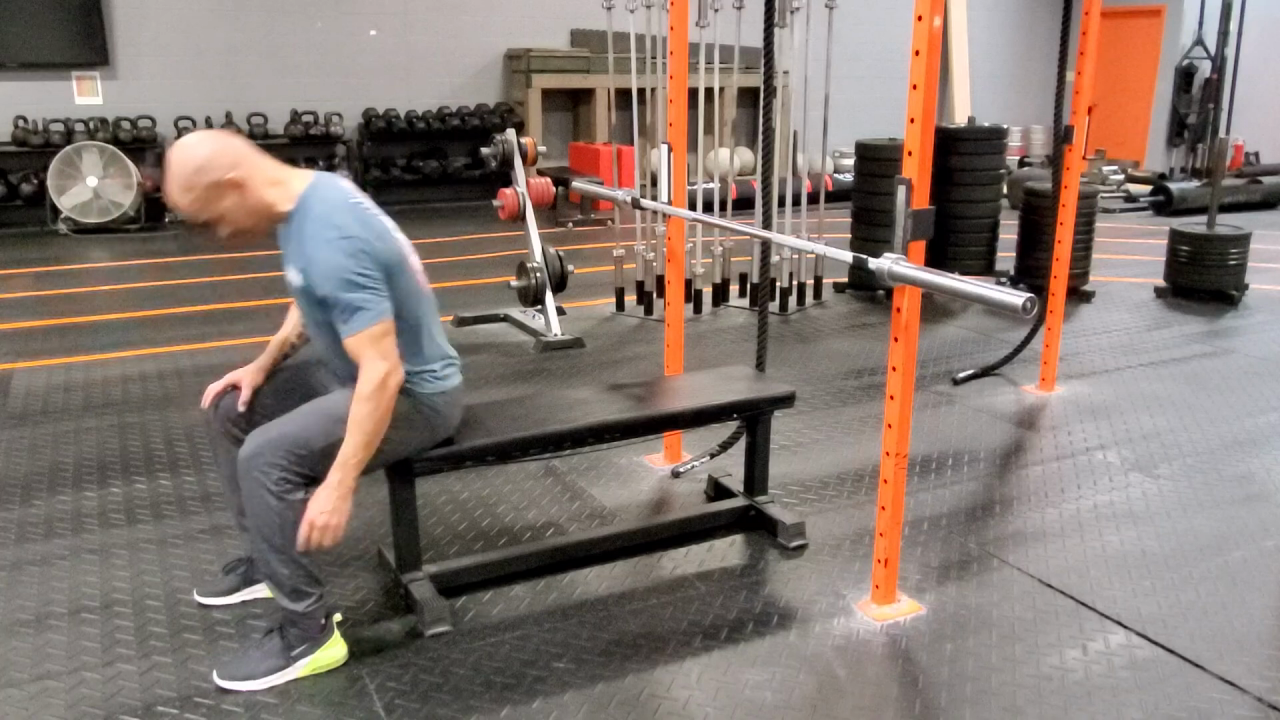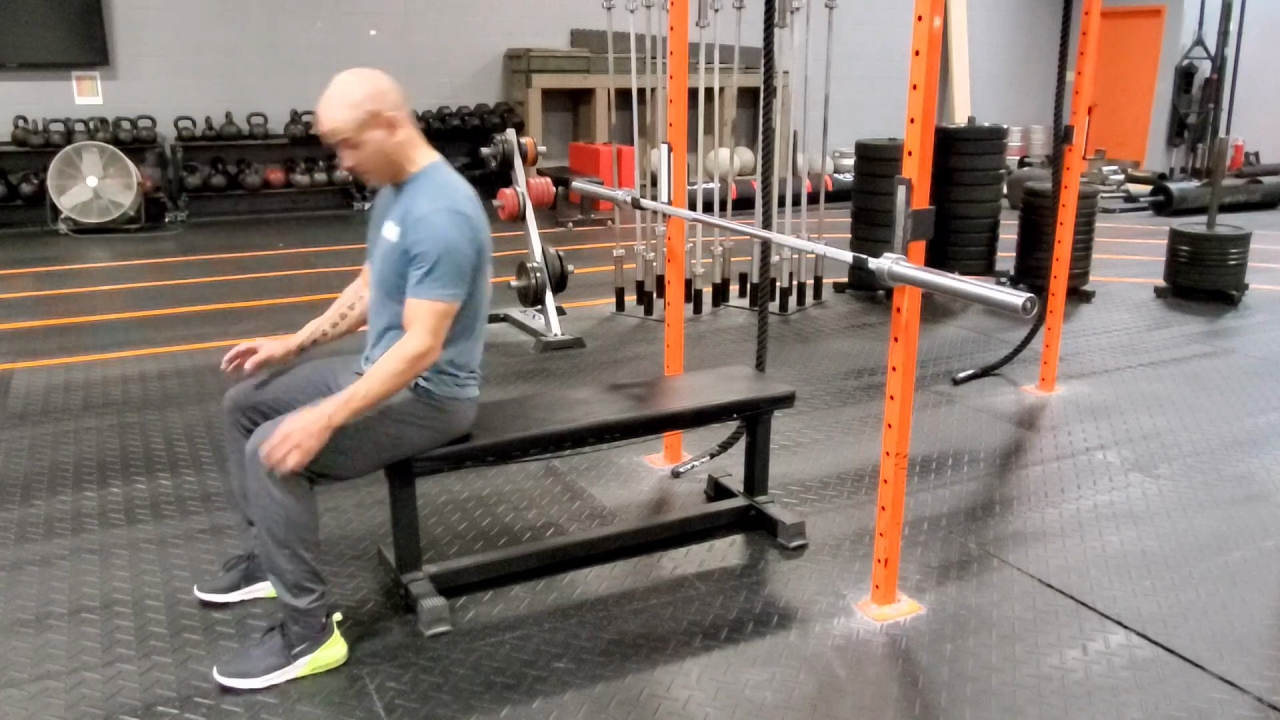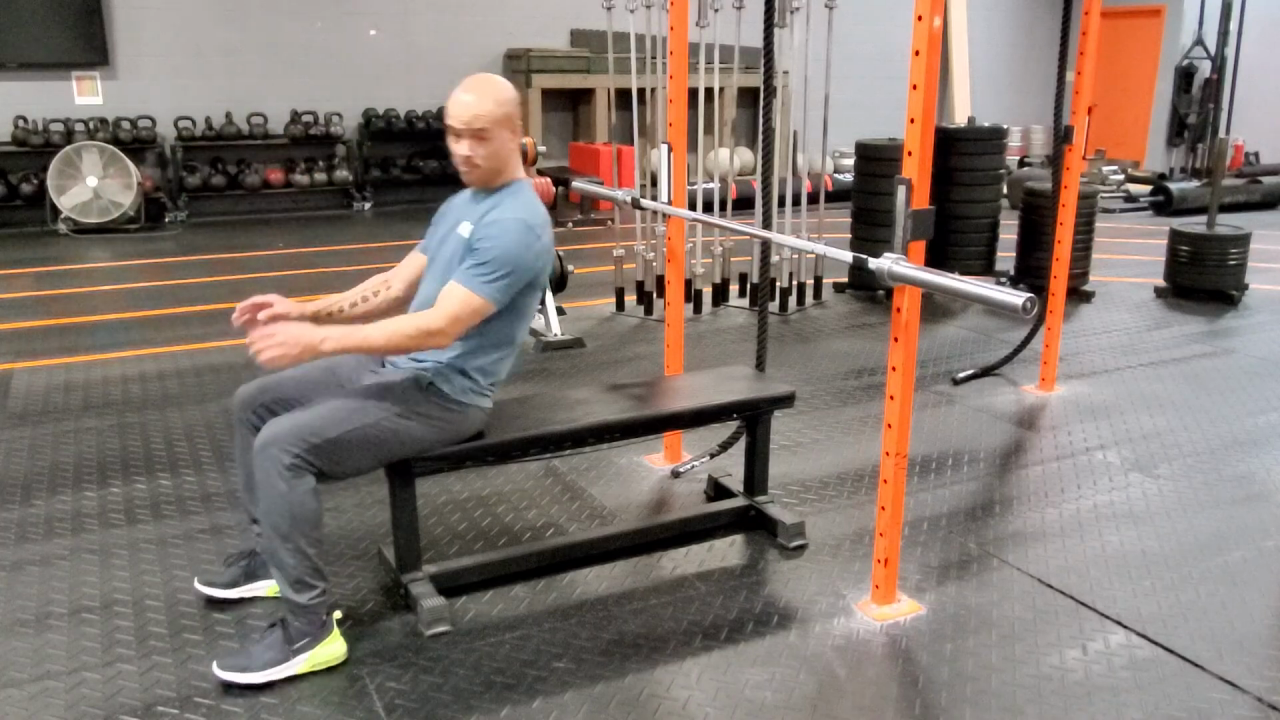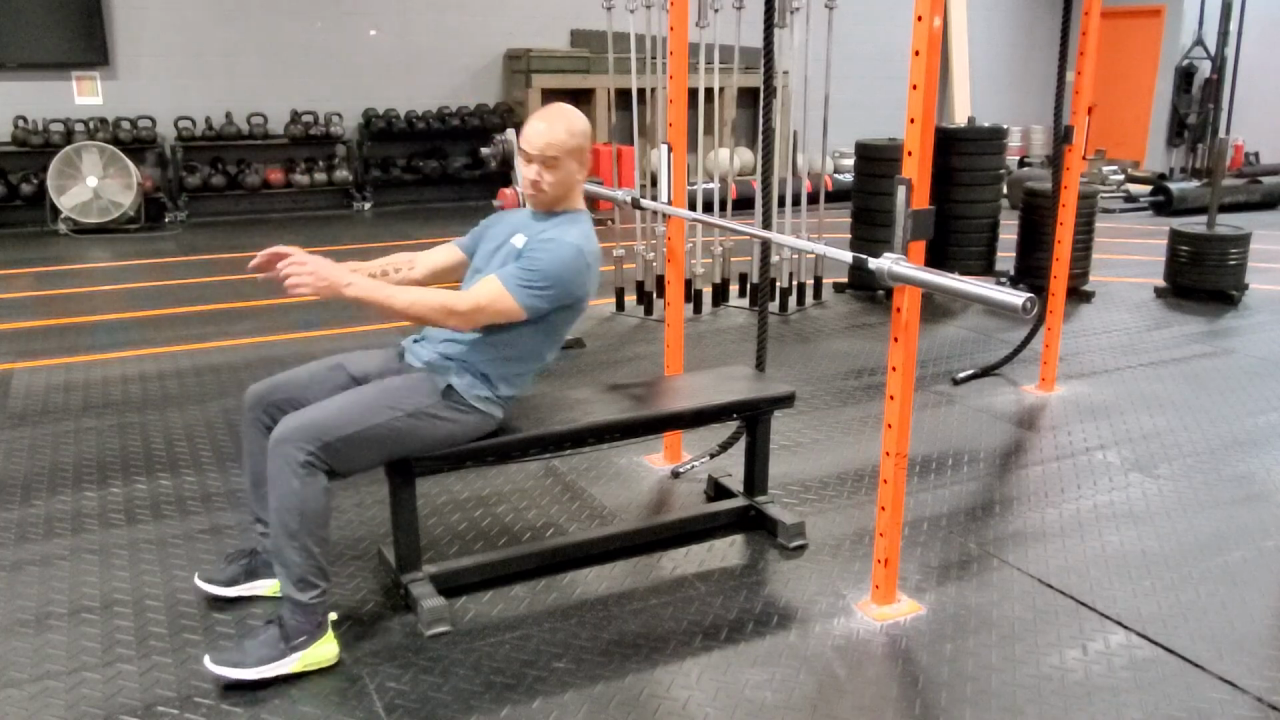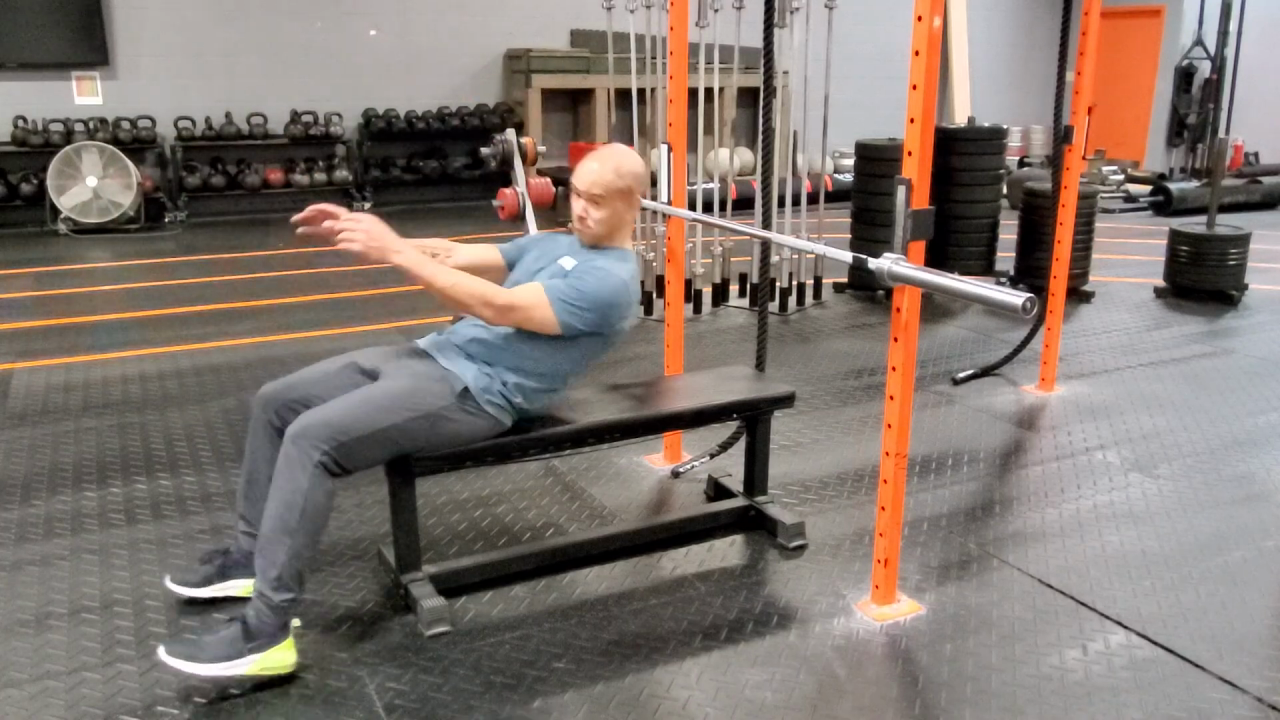
dt=0.2s
person 1, frame 1
left shoulder: (329, 239)
right shoulder: (311, 193)
left elbow: (381, 375)
left wrist: (340, 486)
right wrist: (264, 364)
left hip: (415, 391)
left knee: (266, 458)
right knee: (231, 410)
left ankle: (307, 632)
right ankle: (271, 559)
person 1, frame 2
left shoulder: (440, 213)
right shoulder: (396, 193)
left elbow: (422, 347)
right elbow: (367, 290)
left wrist: (325, 417)
right wrist: (291, 344)
left hip: (427, 395)
right hip: (378, 363)
left knee: (273, 452)
right knee: (244, 401)
left ankle: (309, 631)
right ankle: (267, 553)
person 1, frame 3
left shoulder: (515, 225)
right shoulder: (463, 203)
left elbow: (439, 327)
right elbow: (399, 284)
left wrist: (321, 341)
right wrist: (307, 311)
left hip: (443, 394)
right hip: (399, 366)
left knee: (284, 445)
right knee: (254, 402)
left ankle: (310, 627)
right ankle: (272, 551)
person 1, frame 4
left shoulder: (568, 249)
right shoulder: (512, 220)
left elbow: (463, 311)
right elbow: (424, 267)
left wrist: (346, 284)
right wrist: (328, 267)
left hip: (459, 395)
right hip: (417, 359)
left knee: (297, 442)
right knee: (266, 402)
left ankle: (305, 627)
right ankle: (275, 550)
person 1, frame 5
left shoulder: (609, 282)
right shoulder: (558, 244)
left elbow: (498, 306)
right elbow: (457, 258)
left wrist: (393, 251)
right wrist: (364, 232)
left hip: (471, 396)
right hip: (432, 355)
left knee: (312, 439)
right knee: (275, 403)
left ankle: (268, 629)
right ankle: (253, 552)
